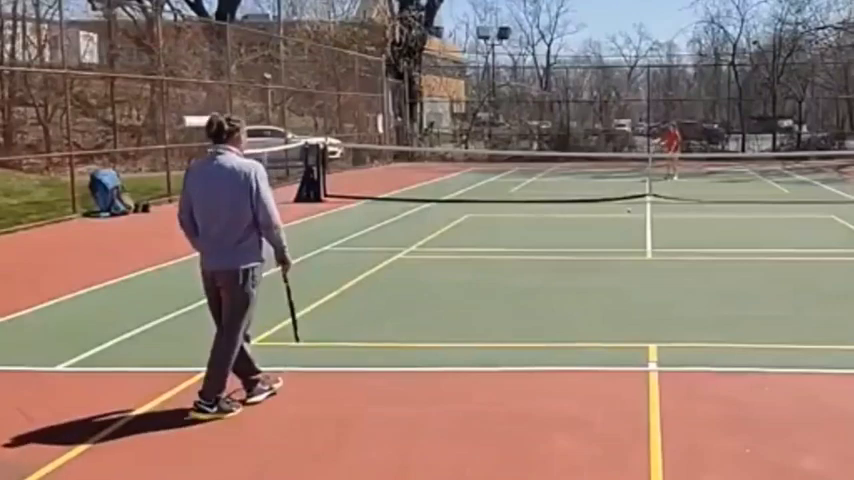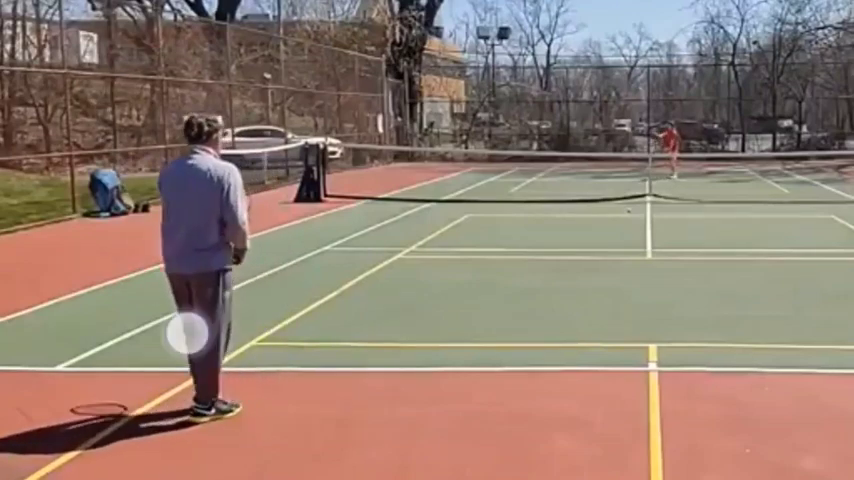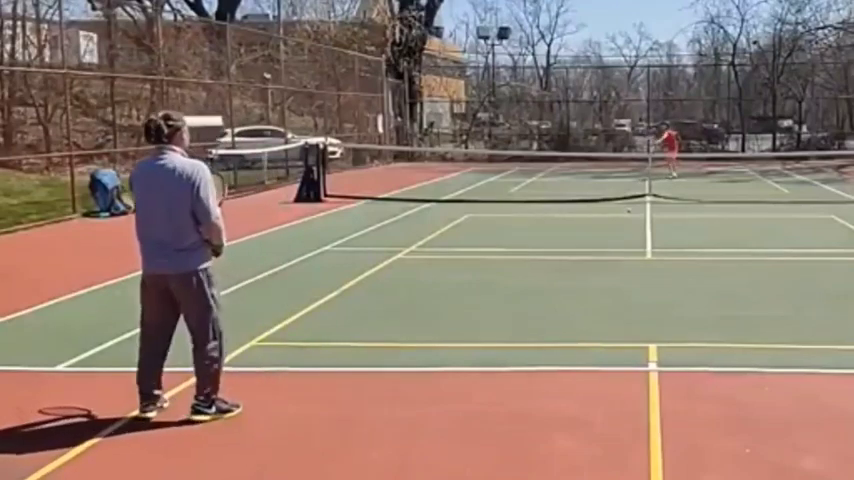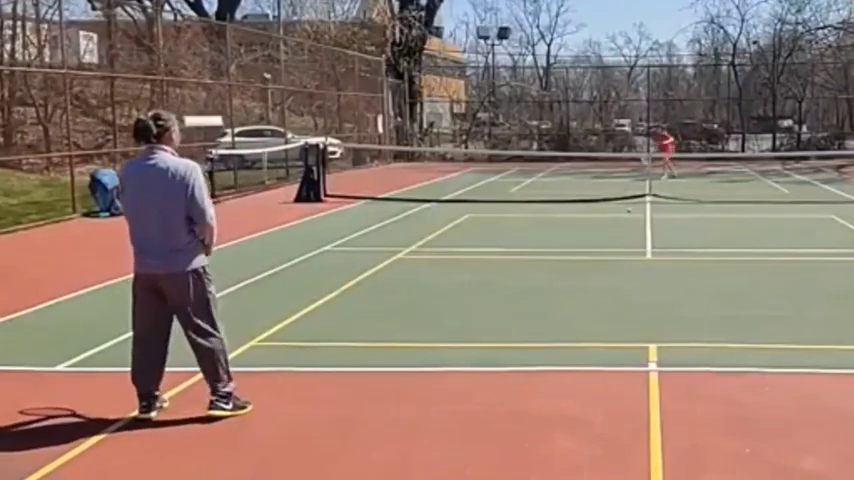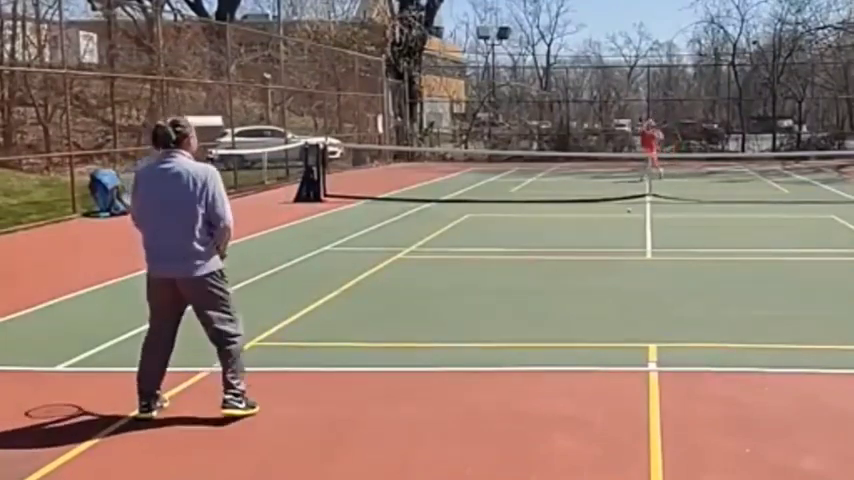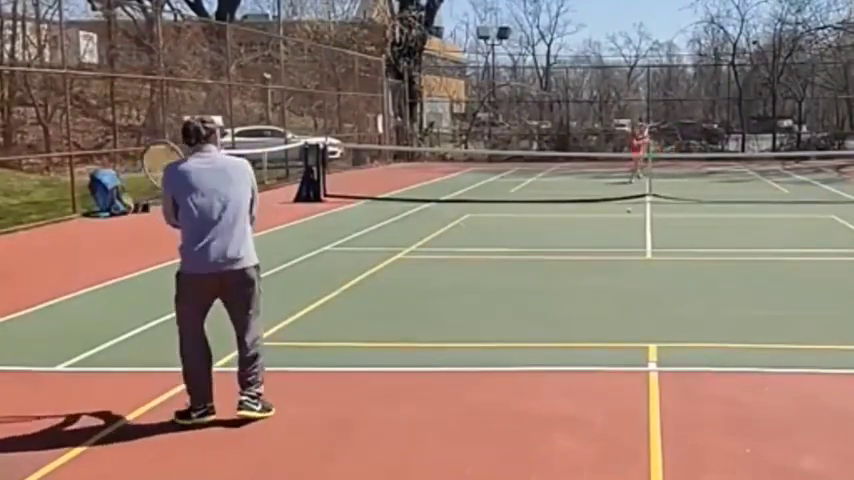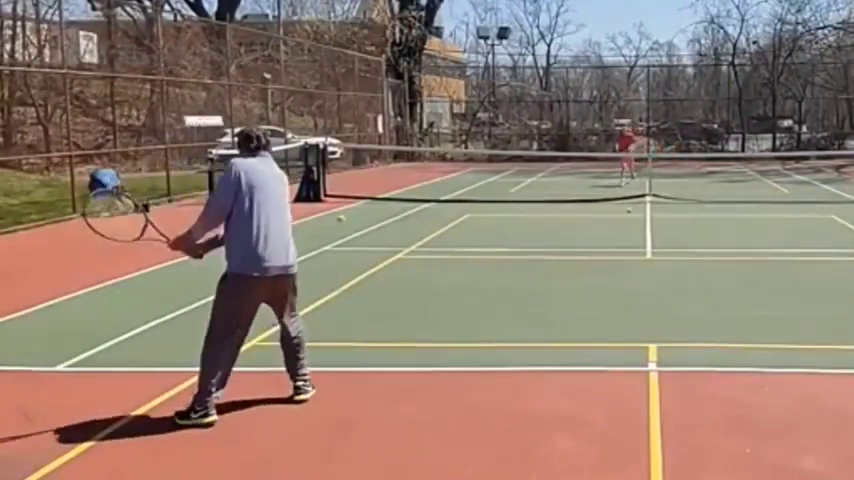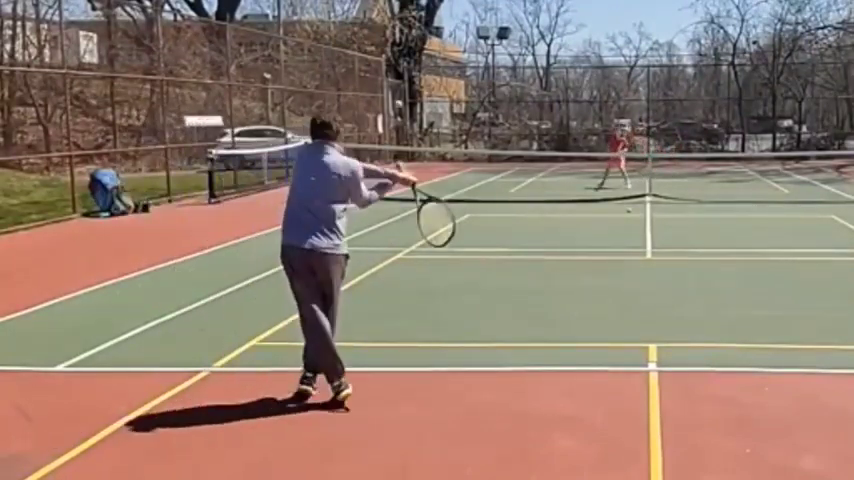
dt=0.4s
person 1, frame 1
left shoulder: (194, 171)
right shoulder: (250, 169)
left elbow: (185, 219)
right elbow: (269, 219)
right wrist: (281, 251)
left hip: (210, 264)
right hip: (240, 262)
left knee: (228, 328)
right knee: (231, 332)
left ankle: (254, 381)
right ankle: (209, 399)
person 1, frame 2
left shoulder: (169, 171)
right shoulder: (224, 171)
left elbow: (176, 216)
right elbow: (237, 223)
right wrist: (240, 248)
left hip: (176, 264)
right hip: (211, 263)
right knee: (212, 333)
left ankle: (206, 392)
right ankle: (206, 402)
person 1, frame 3
left shoulder: (138, 172)
right shoulder: (194, 169)
left elbow: (147, 215)
right elbow: (211, 221)
right wrist: (217, 244)
left hip: (153, 266)
right hip: (189, 265)
left knee: (153, 334)
right knee: (207, 335)
left ankle: (149, 398)
right ankle: (206, 401)
person 1, frame 4
left shoulder: (128, 172)
right shoulder: (186, 169)
left elbow: (132, 215)
right elbow: (206, 222)
right wrist: (206, 246)
left hip: (146, 268)
right hip: (184, 266)
left knee: (147, 335)
right knee: (206, 332)
left ankle: (147, 399)
right ankle: (222, 396)
person 1, frame 5
left shoulder: (143, 176)
right shoulder: (204, 173)
left elbow: (138, 221)
right elbow: (224, 225)
right wrist: (218, 251)
left hip: (159, 270)
right hip: (200, 268)
left knee: (159, 335)
right knee: (227, 331)
left ankle: (148, 398)
right ankle: (235, 395)
person 1, frame 6
left shoulder: (175, 172)
right shoulder: (241, 167)
left elbow: (171, 218)
left hip: (196, 267)
right hip: (240, 263)
left knee: (192, 336)
right knee: (248, 333)
left ankle: (201, 405)
right ankle: (251, 396)
person 1, frame 7
left shoulder: (237, 168)
right shoulder: (279, 176)
left elbow: (214, 216)
left wrist: (188, 238)
right wrist: (205, 245)
left hip: (247, 269)
right hip: (285, 266)
left knee: (222, 336)
right knee: (290, 324)
left ankle: (204, 404)
right ankle: (301, 381)
person 1, frame 8
left shoulder: (304, 155)
right shoulder: (347, 167)
right elbow: (362, 200)
left wrist: (390, 174)
right wrist: (392, 179)
left hip: (294, 248)
right hip: (328, 250)
left knee: (312, 314)
right knee: (326, 314)
left ankle: (336, 378)
right ankle: (309, 377)
